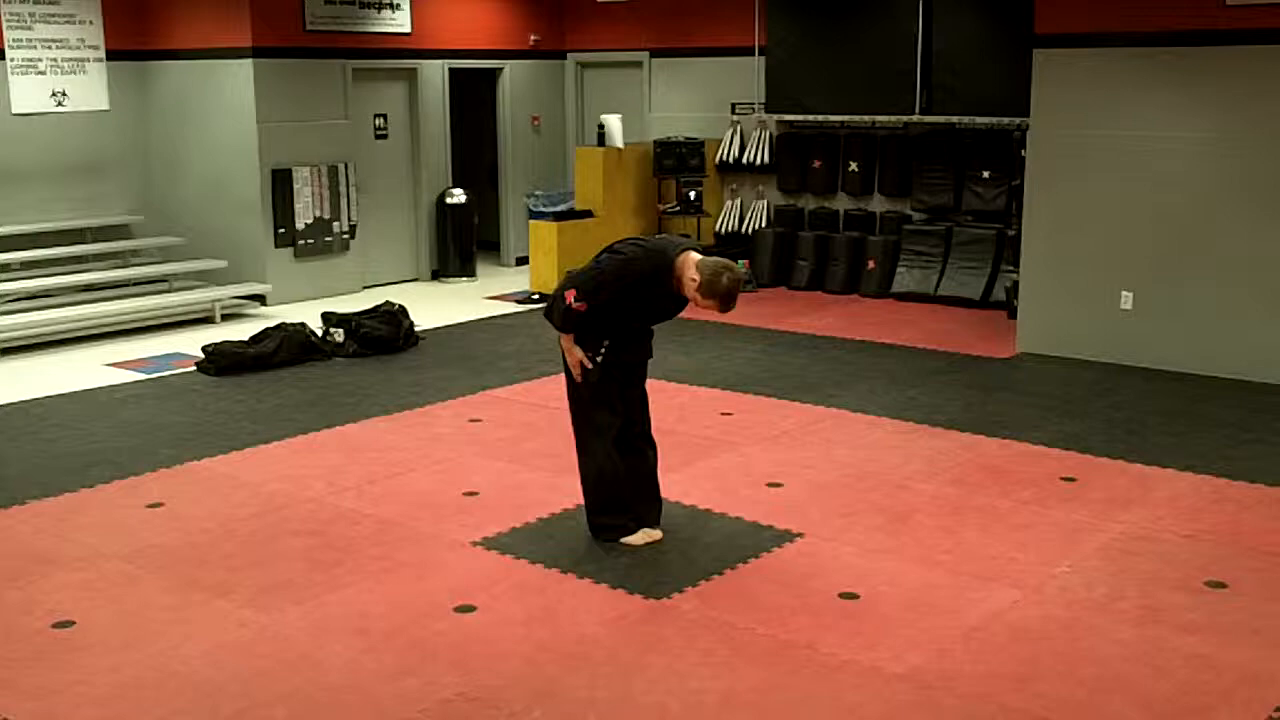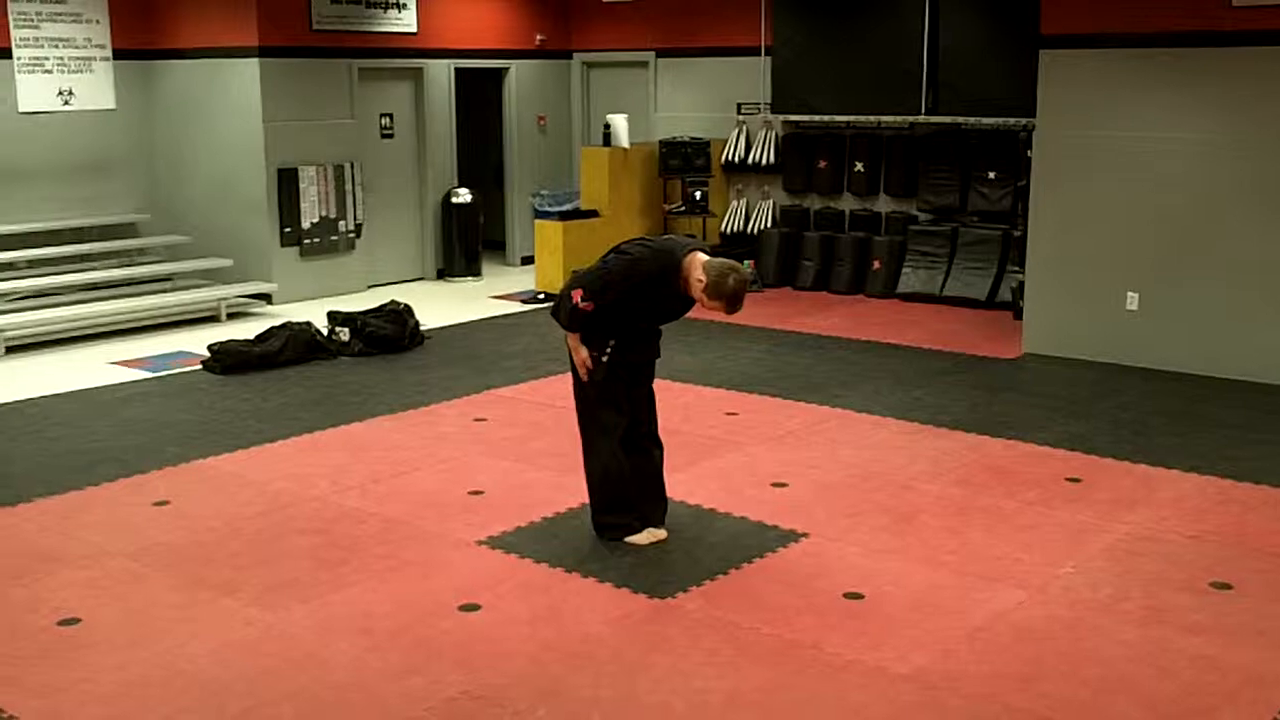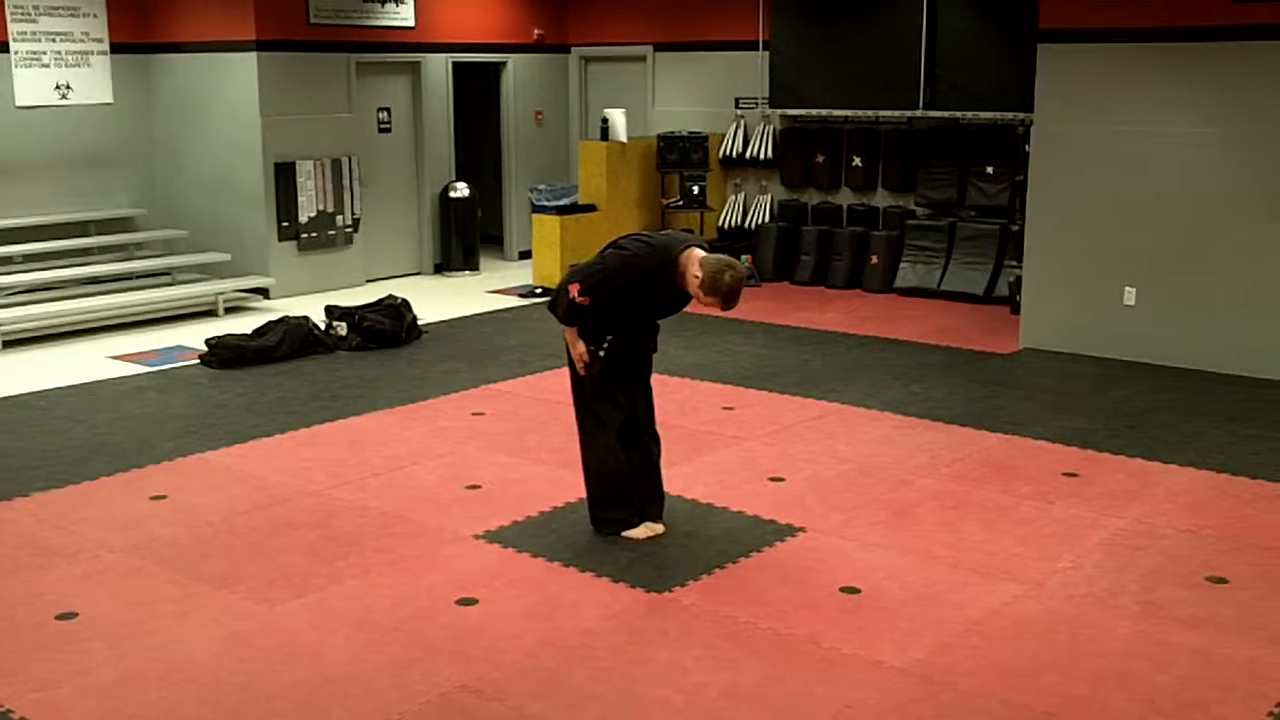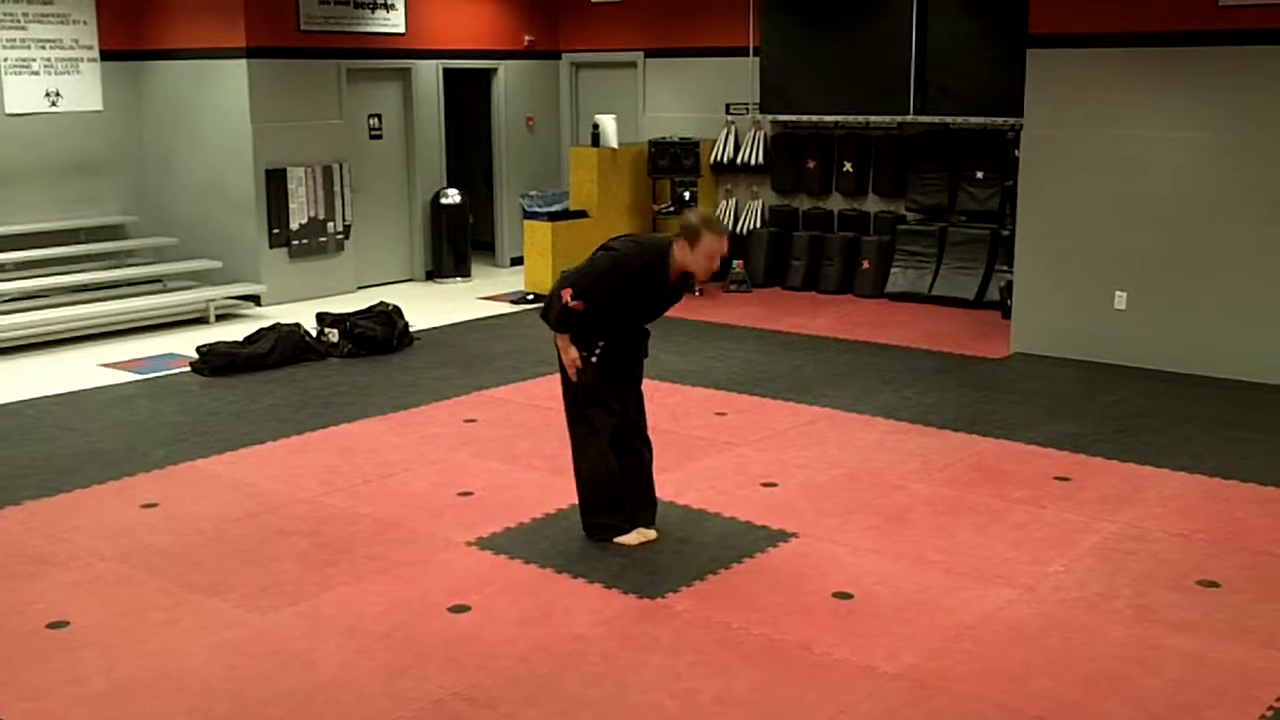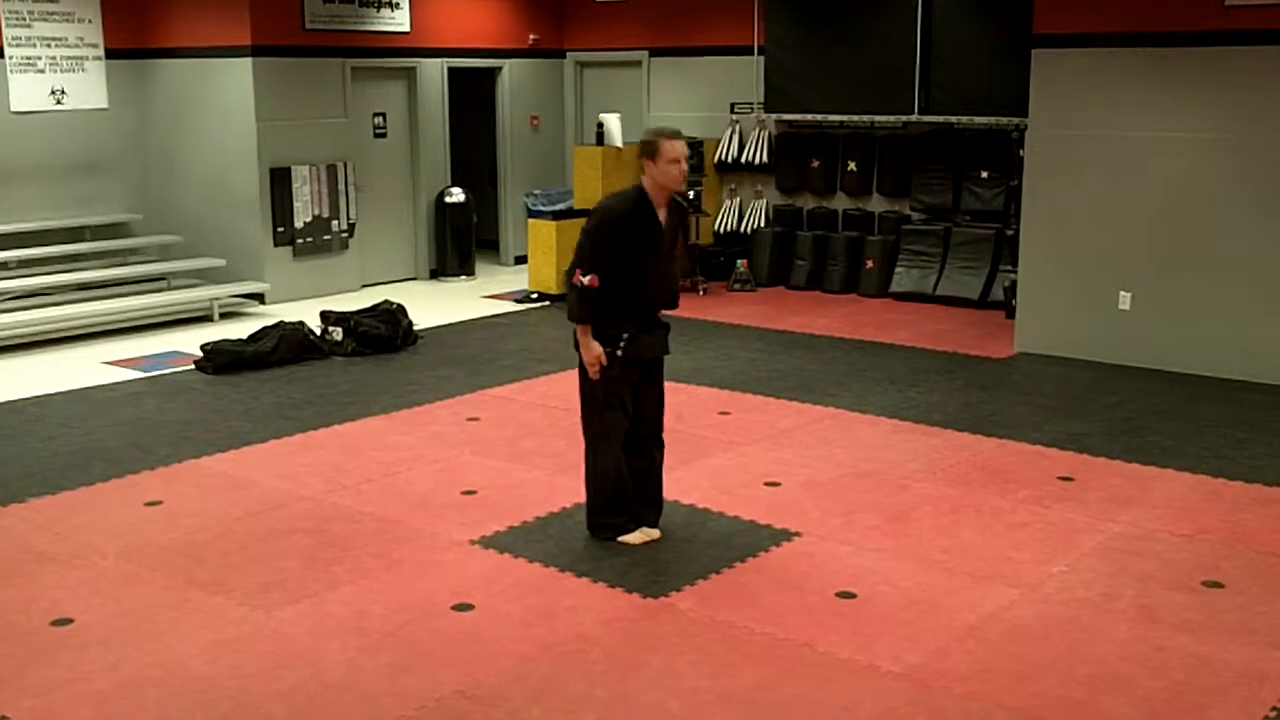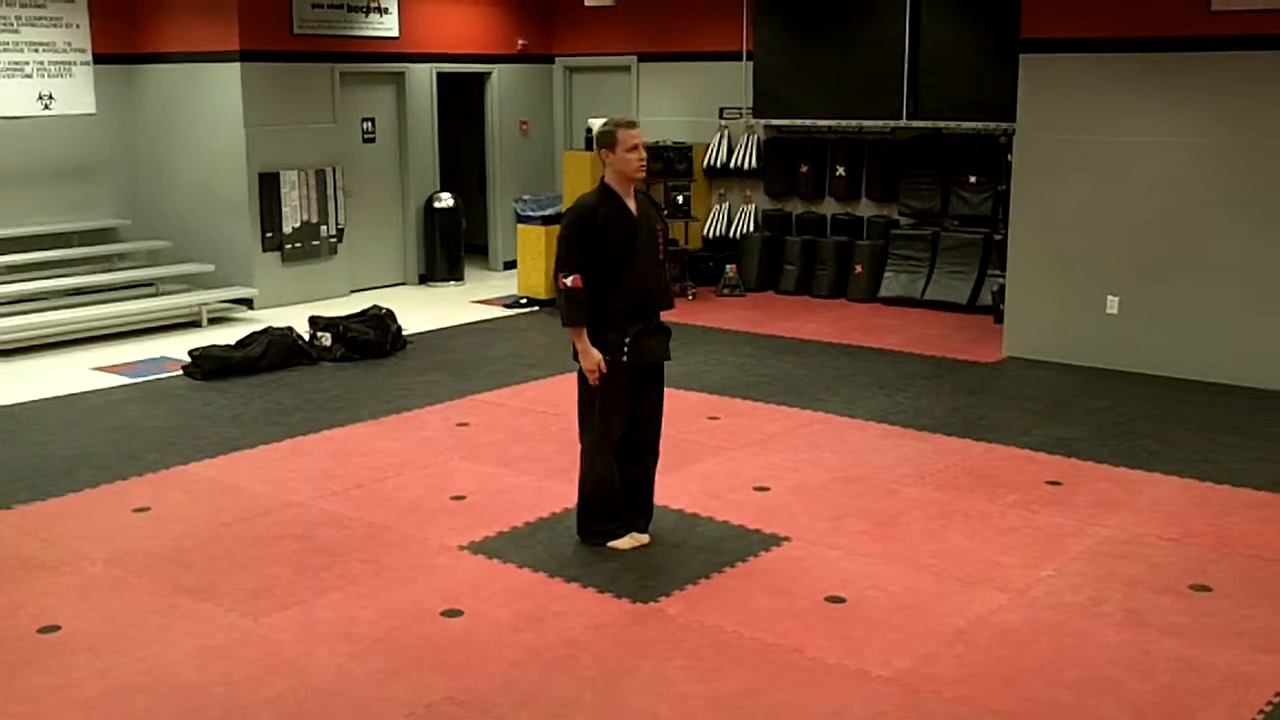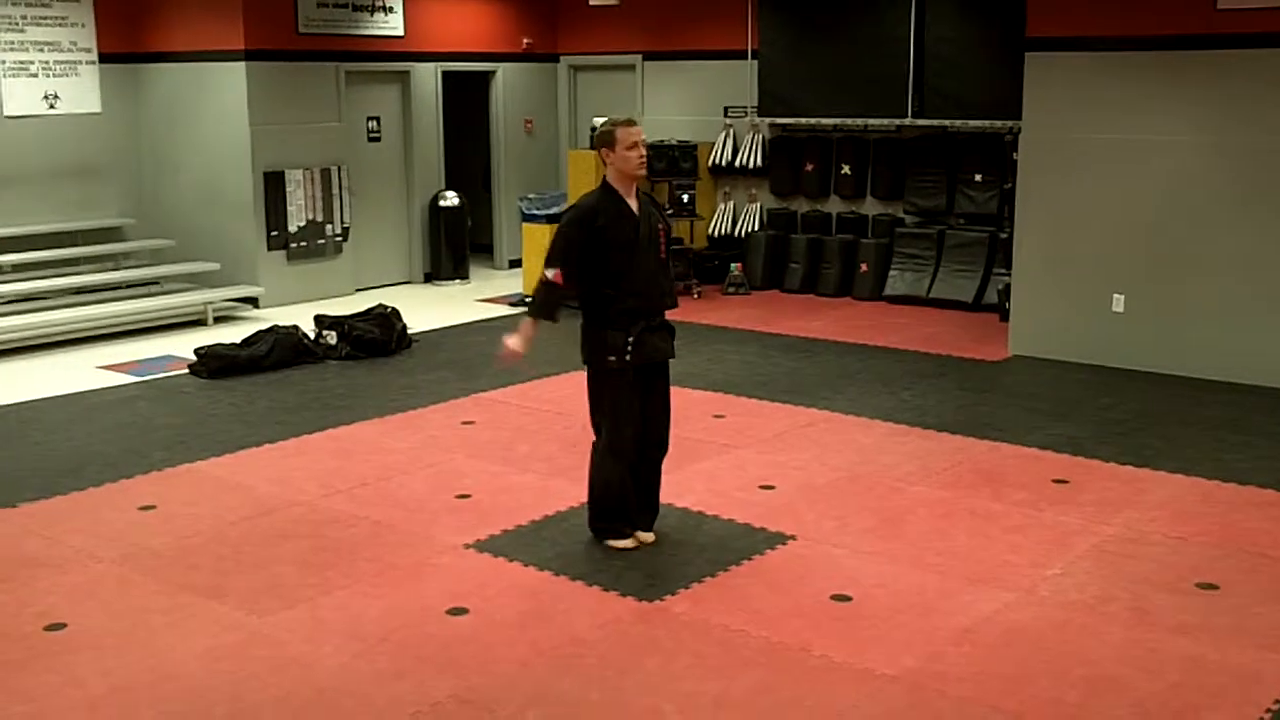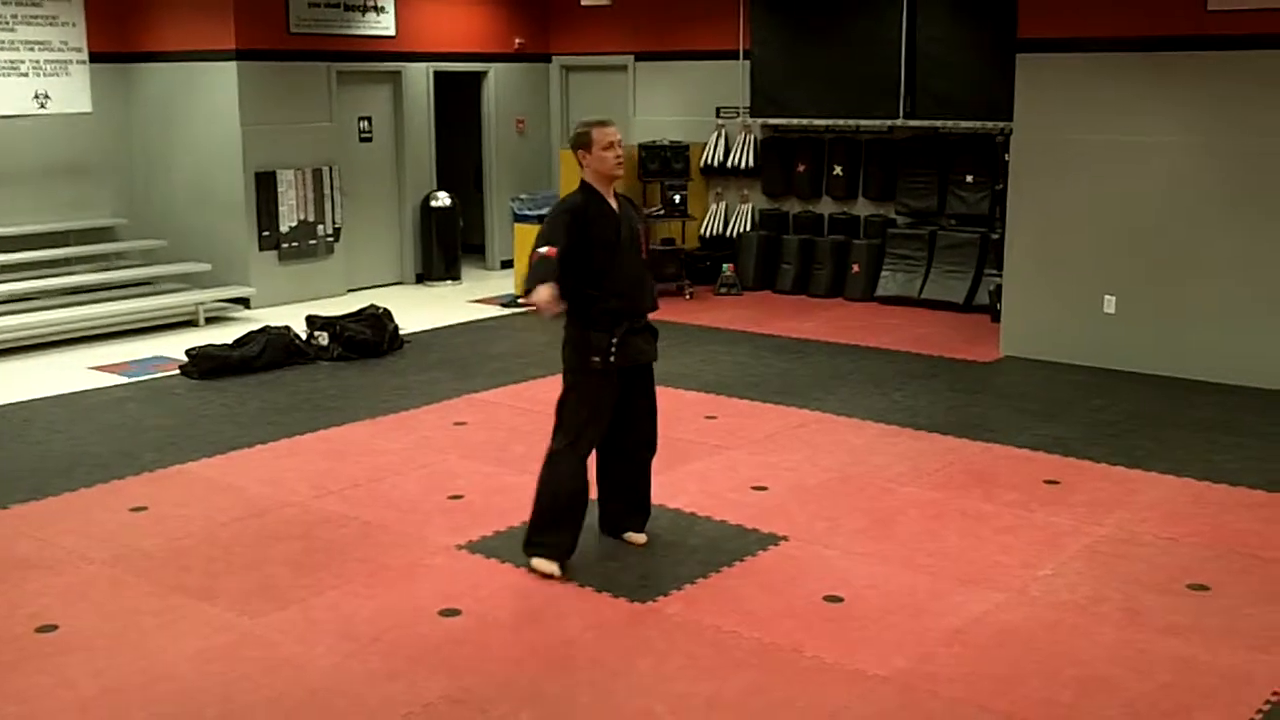
dt=0.3s
person 1, frame 1
left shoulder: (695, 265)
right shoulder: (639, 262)
right elbow: (572, 290)
left wrist: (637, 342)
right wrist: (568, 344)
left hip: (630, 342)
right hip: (593, 343)
left knee: (636, 429)
right knee: (600, 430)
left ankle: (643, 514)
right ankle: (612, 522)
person 1, frame 2
left shoulder: (702, 266)
right shoulder: (646, 262)
right elbow: (579, 289)
left wrist: (646, 340)
right wrist: (575, 344)
left hip: (638, 342)
right hip: (600, 342)
left knee: (642, 429)
right knee: (606, 428)
left ankle: (648, 514)
right ankle: (617, 521)
person 1, frame 3
left shoulder: (699, 261)
right shoulder: (642, 258)
right elbow: (576, 284)
left wrist: (643, 337)
right wrist: (573, 338)
left hip: (635, 337)
right hip: (597, 337)
left knee: (640, 424)
right knee: (604, 424)
left ankle: (645, 507)
right ankle: (615, 516)
person 1, frame 4
left shoulder: (683, 267)
right shoulder: (631, 258)
right elbow: (567, 291)
left wrist: (634, 343)
right wrist: (566, 346)
left hip: (626, 345)
right hip: (588, 345)
left knee: (632, 430)
right knee: (595, 430)
left ankle: (637, 516)
right ankle: (606, 522)
person 1, frame 5
left shoulder: (678, 214)
right shoulder: (615, 213)
right elbow: (583, 279)
right wrist: (587, 341)
left hip: (647, 335)
right hip: (608, 340)
left knee: (647, 430)
right knee: (607, 431)
left ankle: (643, 514)
right ankle: (611, 521)
person 1, frame 6
left shoulder: (650, 209)
right shoulder: (586, 213)
right elbow: (570, 283)
right wrist: (584, 346)
left hip: (648, 338)
right hip: (607, 343)
left knee: (643, 436)
right knee: (604, 437)
left ankle: (633, 520)
right ankle: (601, 526)
person 1, frame 7
left shoulder: (652, 210)
right shoulder: (589, 213)
right elbow: (557, 274)
left wrist: (660, 327)
right wrist: (525, 333)
left hip: (652, 337)
right hip: (610, 342)
left knee: (652, 435)
right knee: (617, 436)
left ankle: (638, 517)
right ankle: (613, 526)
person 1, frame 8
left shoulder: (628, 210)
right shoulder: (571, 211)
right elbow: (547, 257)
left wrist: (639, 326)
right wrist: (543, 291)
left hip: (633, 338)
right hip: (592, 344)
left knee: (637, 438)
right knee: (574, 441)
left ankle: (624, 519)
right ankle: (547, 543)
